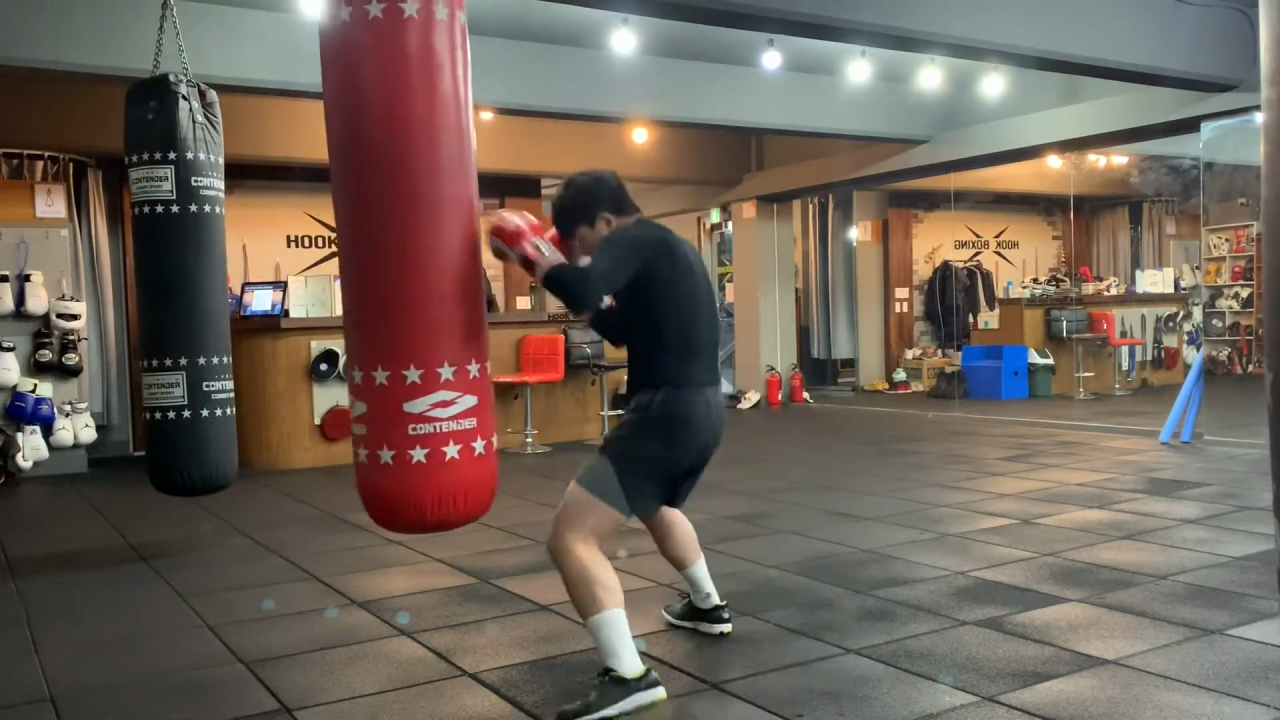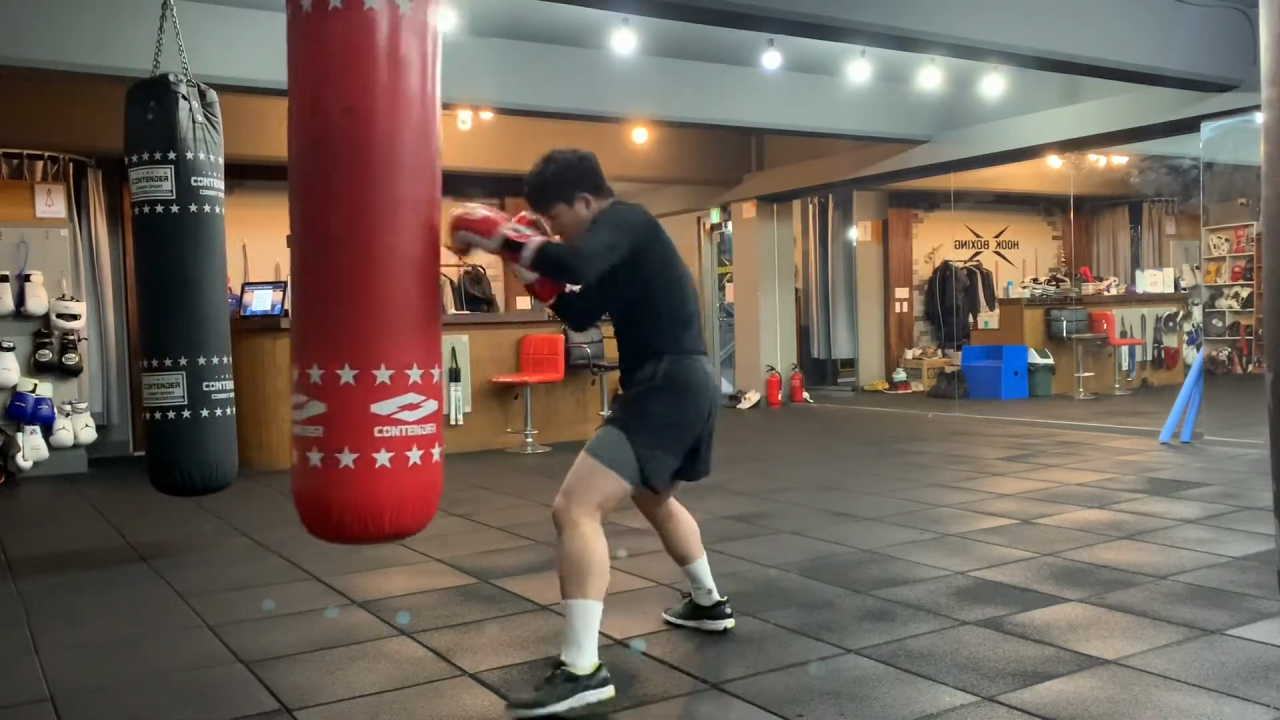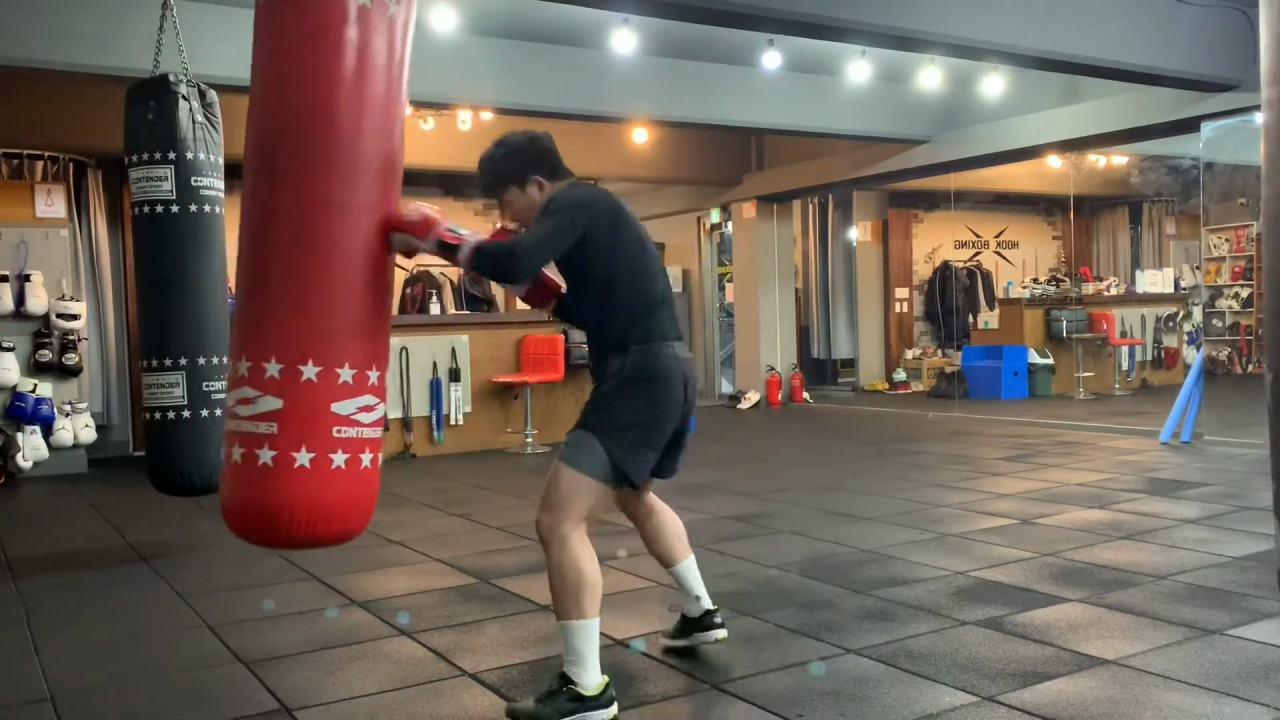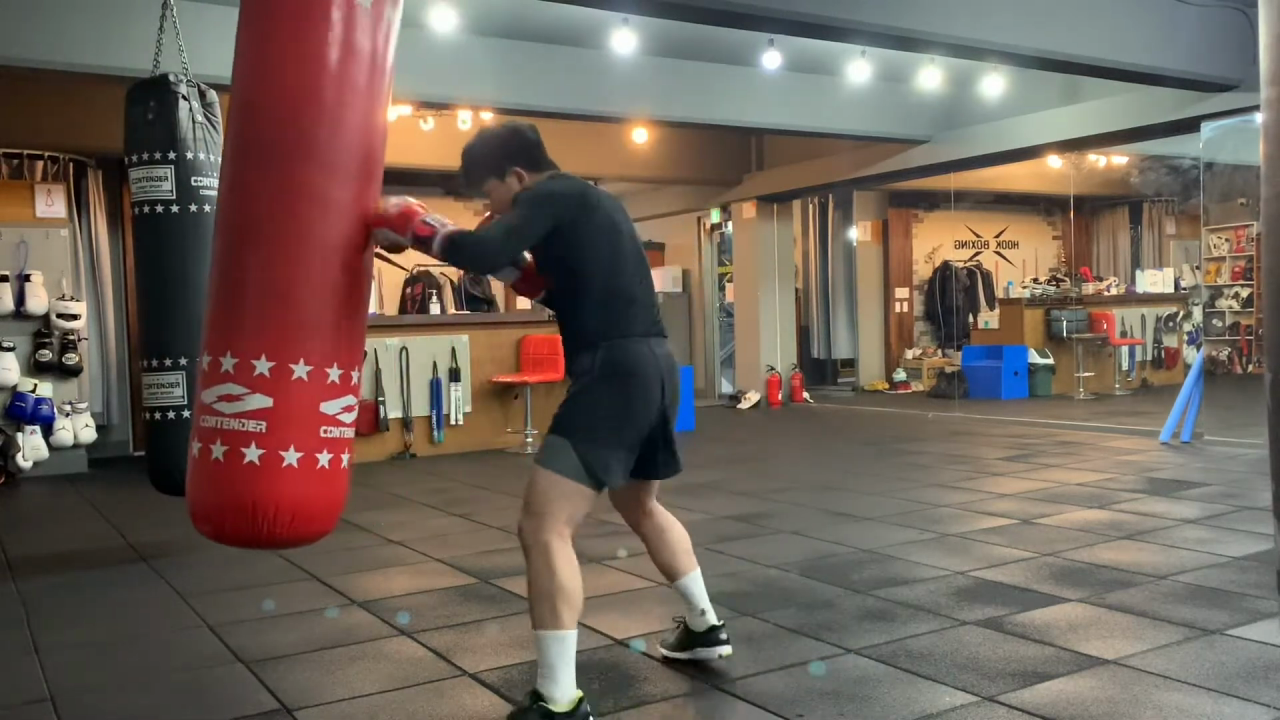
dt=0.3s
person 1, frame 1
left shoulder: (639, 239)
right shoulder: (664, 249)
left elbow: (586, 285)
right elbow: (621, 327)
left wrist: (529, 250)
right wrist: (557, 266)
left hip: (666, 413)
right hip: (701, 409)
left knee: (571, 539)
right knee: (652, 504)
left ankle: (628, 675)
right ankle: (708, 605)
person 1, frame 2
left shoulder: (622, 220)
right shoulder: (625, 233)
left elbow: (574, 265)
right elbow: (581, 313)
left wrist: (504, 240)
right wrist: (538, 273)
left hip: (666, 387)
right hip: (688, 385)
left knee: (575, 510)
right knee: (655, 496)
left ankle: (581, 669)
right ankle: (708, 603)
person 1, frame 3
left shoulder: (576, 203)
right shoulder: (592, 212)
left elbow: (515, 263)
right wrist: (549, 296)
left hip: (640, 377)
right hip: (664, 371)
left knee: (560, 521)
right knee: (637, 497)
right ankle: (700, 613)
person 1, frame 4
left shoulder: (550, 195)
right shoulder: (592, 203)
left elbow: (486, 251)
left wrist: (419, 231)
right wrist: (532, 279)
left hip: (611, 373)
right hip: (650, 366)
left knee: (544, 527)
right knee: (639, 503)
right ankle: (705, 626)
